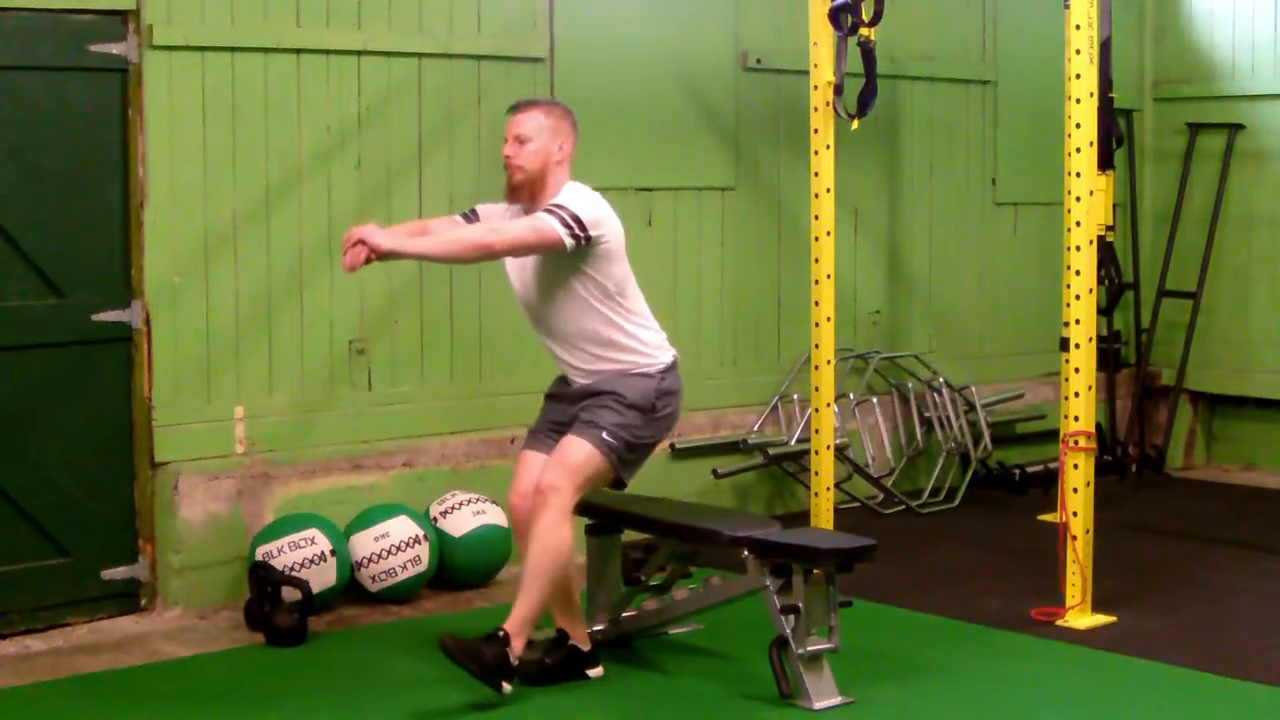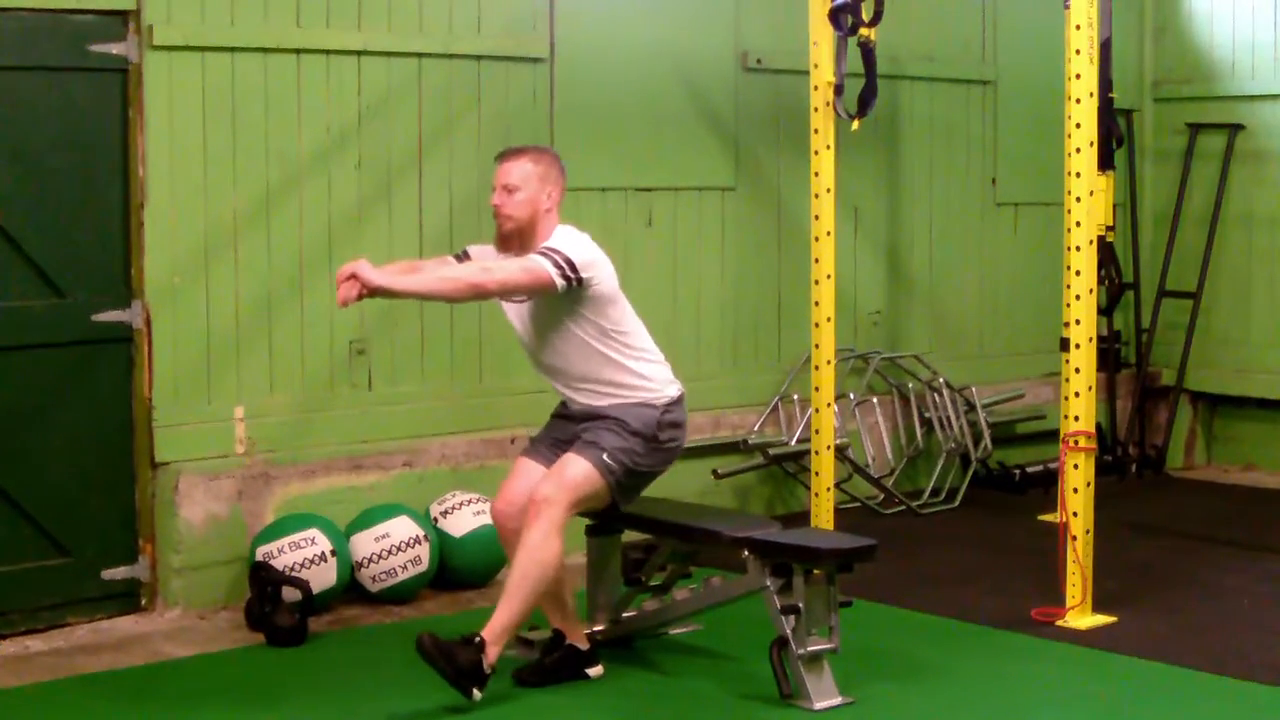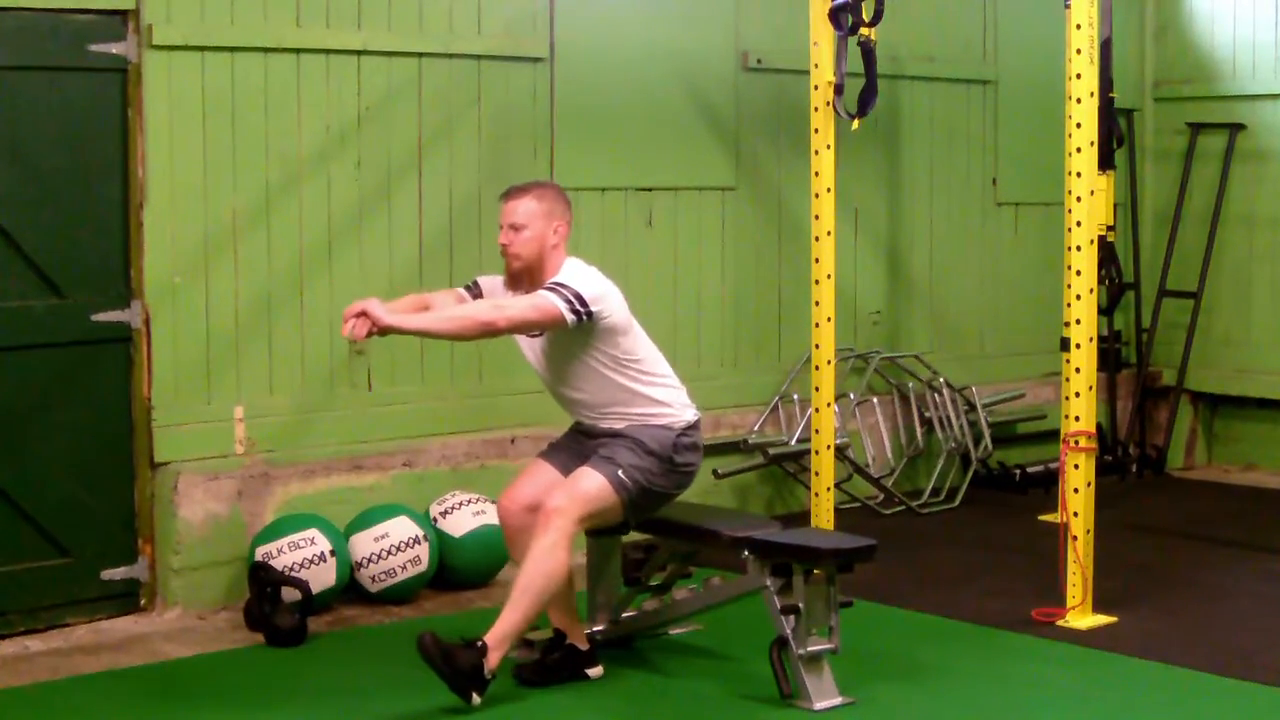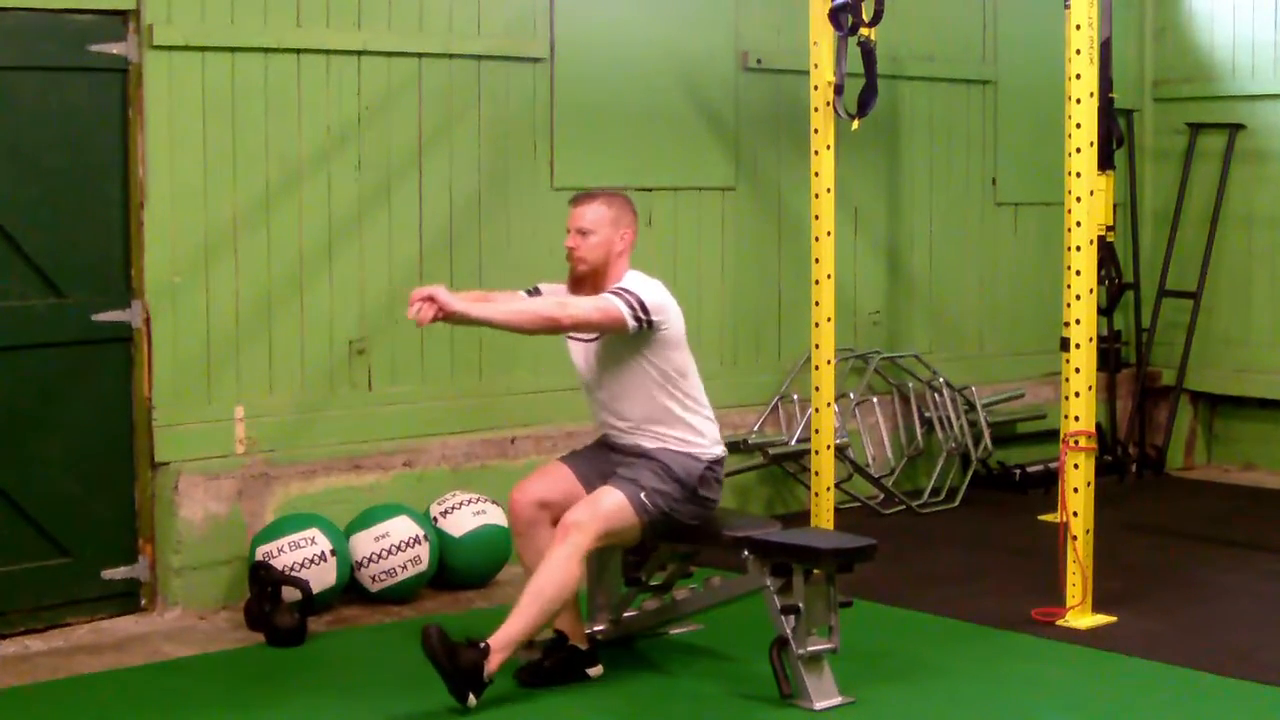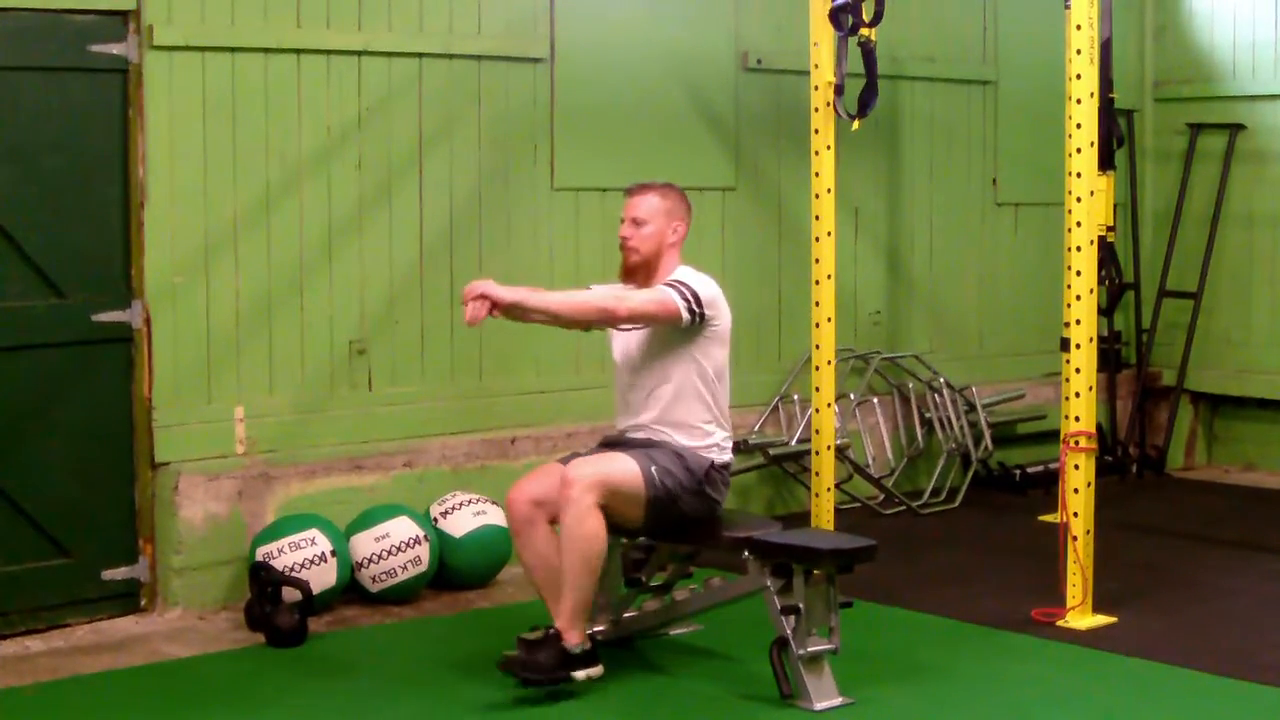
dt=0.5s
person 1, frame 1
left shoulder: (581, 209)
right shoulder: (508, 213)
left elbow: (492, 245)
right elbow: (437, 228)
left wrist: (391, 246)
right wrist: (380, 239)
left hip: (640, 384)
right hip: (580, 383)
left knee: (554, 490)
right knee: (524, 504)
left ankle: (508, 646)
right ankle: (575, 644)
person 1, frame 2
left shoulder: (572, 253)
right shoulder: (500, 255)
left elbow: (481, 285)
right elbow: (428, 268)
left wrist: (384, 283)
right wrist: (374, 278)
left hip: (644, 414)
right hip: (582, 409)
left knee: (548, 502)
right knee: (510, 510)
left ankle: (483, 653)
right ankle: (574, 645)
person 1, frame 3
left shoulder: (580, 287)
right shoulder: (509, 287)
left elbow: (495, 321)
right elbow: (440, 300)
left wrist: (395, 322)
right wrist: (382, 312)
left hip: (662, 437)
right hip: (600, 430)
left knee: (560, 510)
right knee: (517, 507)
left ankle: (484, 659)
right ankle: (573, 645)
person 1, frame 4
left shoulder: (643, 296)
right shoulder: (570, 294)
left elbow: (559, 318)
right elbow: (497, 301)
left wrist: (459, 309)
right wrist: (447, 302)
left hip: (684, 465)
right hip: (622, 449)
left knee: (580, 525)
right knee: (528, 501)
left ankle: (485, 662)
right ankle: (573, 644)
person 1, frame 5
left shoulder: (696, 291)
right shoulder: (620, 293)
left elbow: (615, 310)
right elbow: (548, 302)
left wrist: (513, 297)
right wrist: (501, 298)
left hip: (691, 467)
right hip: (631, 448)
left knee: (581, 480)
right knee: (523, 501)
left ankle: (570, 643)
right ankle: (568, 635)
